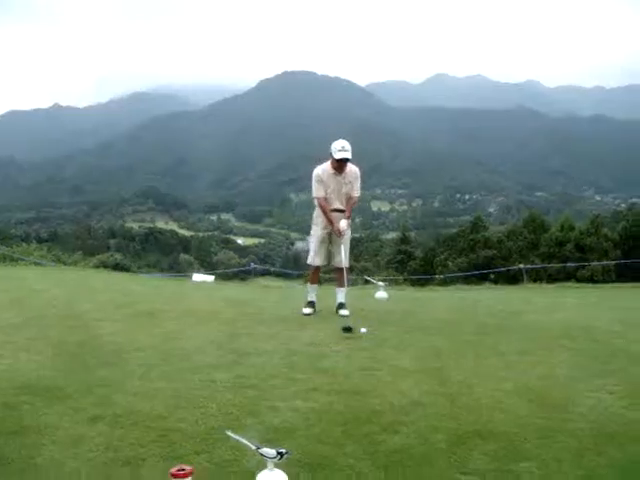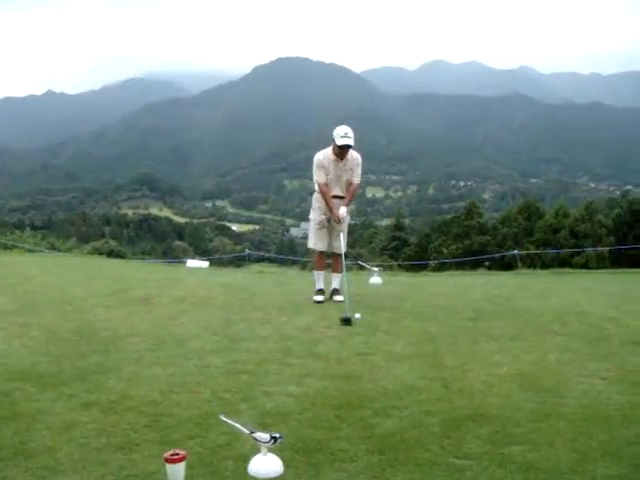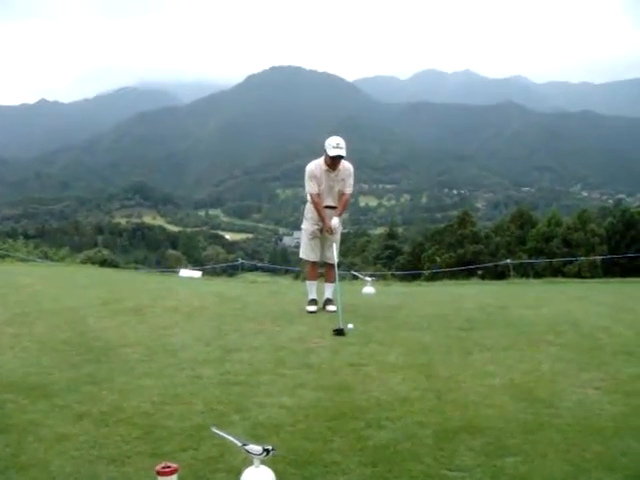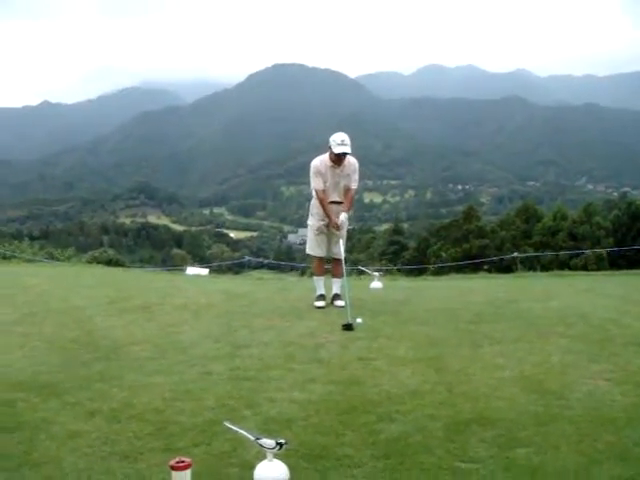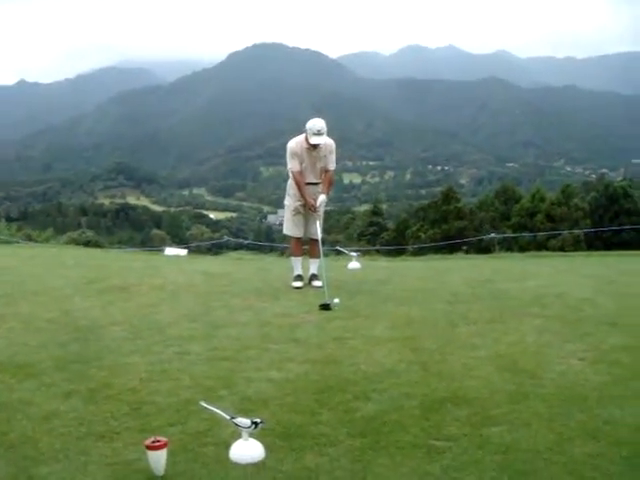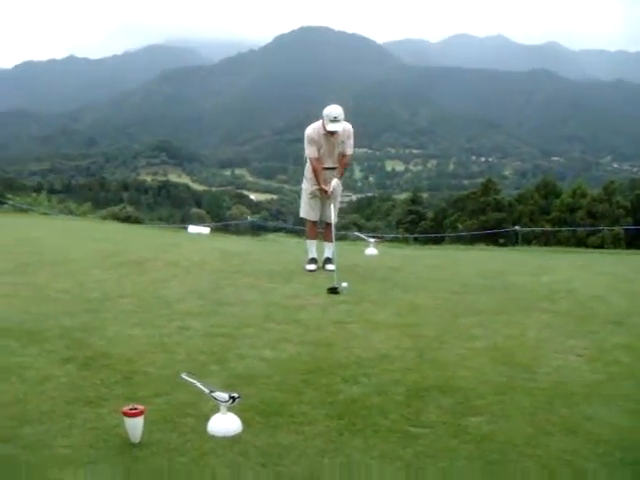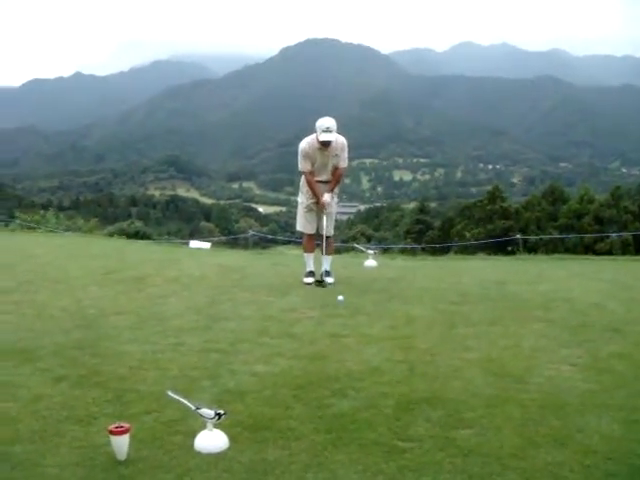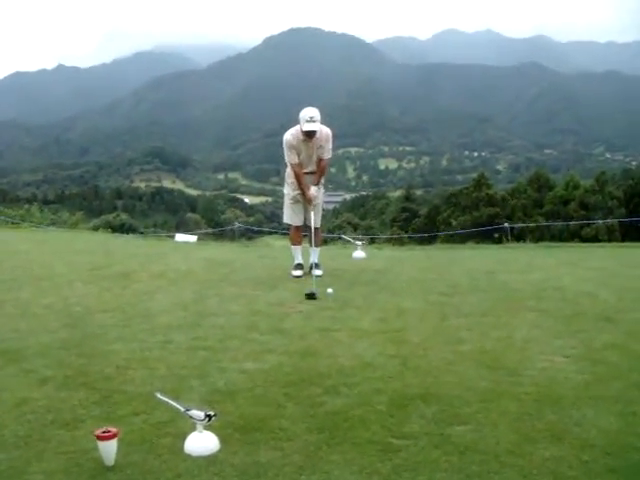
dt=0.5s
person 1, frame 1
left shoulder: (354, 172)
right shoulder: (319, 172)
left elbow: (354, 198)
right elbow: (321, 201)
left wrist: (345, 219)
right wrist: (333, 224)
left hip: (343, 218)
right hip: (323, 217)
left knee: (342, 264)
right knee: (315, 262)
left ankle: (341, 302)
right ankle: (311, 300)
person 1, frame 2
left shoulder: (356, 158)
right shoulder: (320, 157)
left elbow: (354, 184)
right elbow: (322, 187)
left wrist: (344, 207)
right wrist: (333, 210)
left hip: (342, 204)
right hip: (322, 203)
left knee: (338, 250)
right knee: (319, 248)
left ankle: (335, 287)
right ankle: (319, 287)
person 1, frame 3
left shoulder: (348, 168)
right shoulder: (312, 168)
left elbow: (346, 195)
right elbow: (315, 197)
left wrist: (336, 217)
right wrist: (324, 221)
left hip: (335, 214)
right hip: (314, 213)
left knee: (331, 260)
right knee: (311, 258)
left ankle: (328, 297)
right ankle: (312, 297)
person 1, frame 4
left shoulder: (353, 163)
right shoulder: (317, 164)
left elbow: (351, 191)
right elbow: (320, 194)
left wrist: (344, 213)
right wrist: (330, 217)
left hip: (340, 210)
right hip: (320, 209)
left knee: (338, 255)
right knee: (318, 254)
left ankle: (336, 293)
right ankle: (320, 293)
person 1, frame 5
left shoulder: (330, 144)
right shoulder: (293, 145)
left elbow: (329, 172)
right elbow: (297, 175)
left wrist: (324, 194)
right wrist: (306, 199)
left hip: (318, 190)
right hip: (297, 190)
left knee: (315, 235)
right knee: (295, 234)
left ankle: (314, 273)
right ankle: (297, 273)
person 1, frame 6
left shoulder: (348, 129)
right shoulder: (311, 131)
left elbow: (346, 156)
right elbow: (314, 161)
left wrist: (336, 179)
right wrist: (321, 184)
left hip: (335, 175)
right hip: (314, 175)
left knee: (330, 219)
right knee: (311, 218)
left ankle: (328, 256)
right ankle: (312, 256)
person 1, frame 7
left shoulder: (341, 143)
right shoulder: (305, 145)
left elbow: (340, 170)
right elbow: (308, 174)
left wrist: (328, 193)
right wrist: (318, 197)
left hip: (330, 189)
right hip: (310, 189)
left knee: (328, 232)
right knee: (308, 231)
left ankle: (326, 269)
right ankle: (309, 269)
person 1, frame 8
left shoulder: (326, 133)
right shoulder: (290, 137)
left elbow: (323, 162)
right elbow: (296, 167)
left wrist: (314, 186)
right wrist: (305, 191)
left hip: (316, 180)
right hip: (295, 181)
left knee: (316, 224)
right knee: (295, 224)
left ankle: (314, 261)
right ankle: (298, 262)
